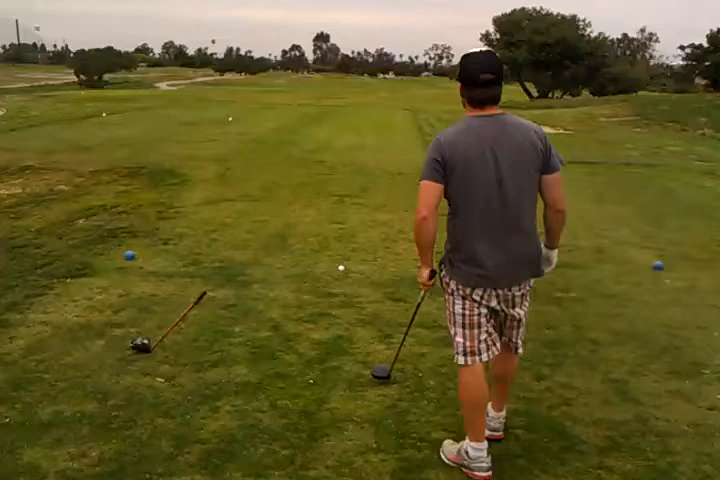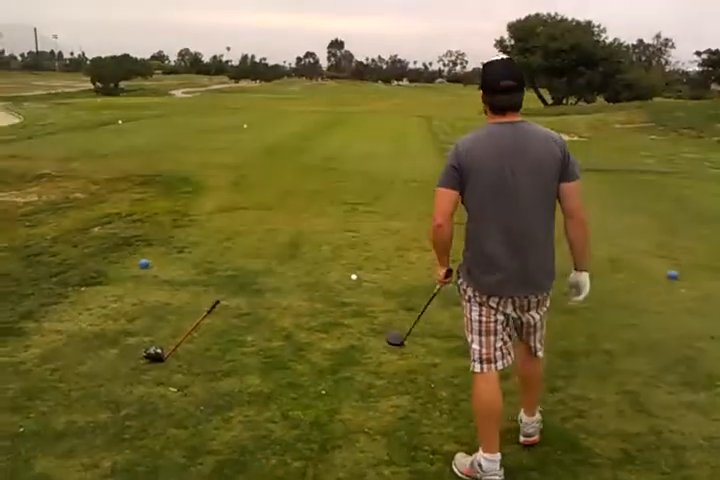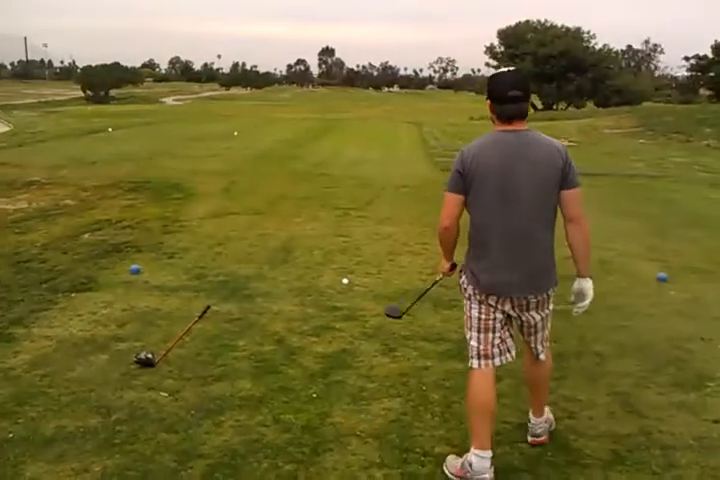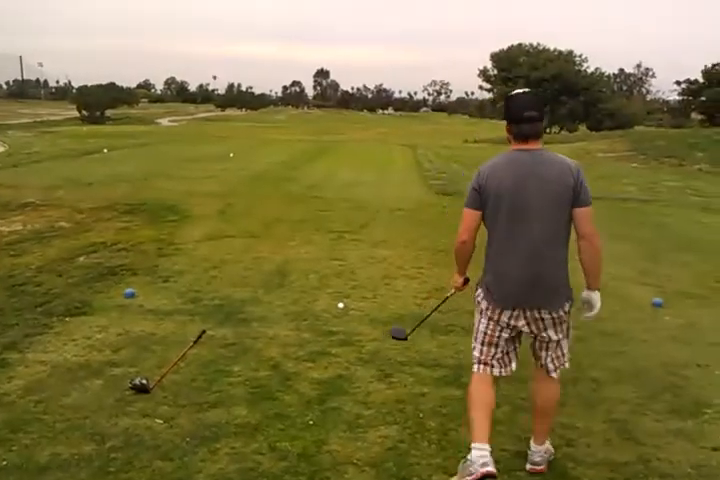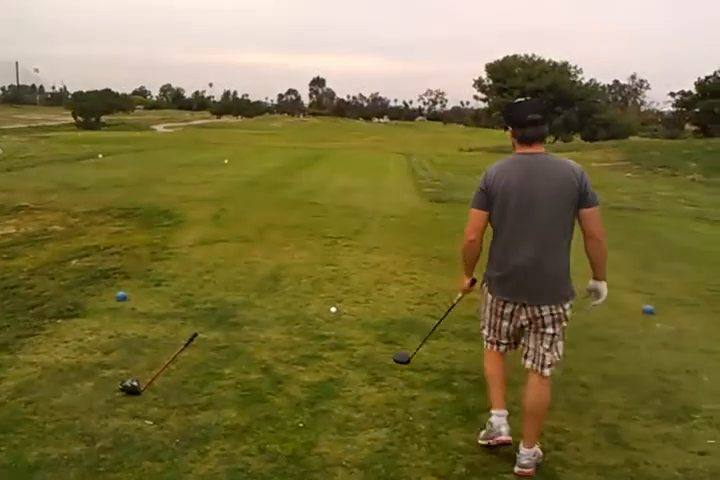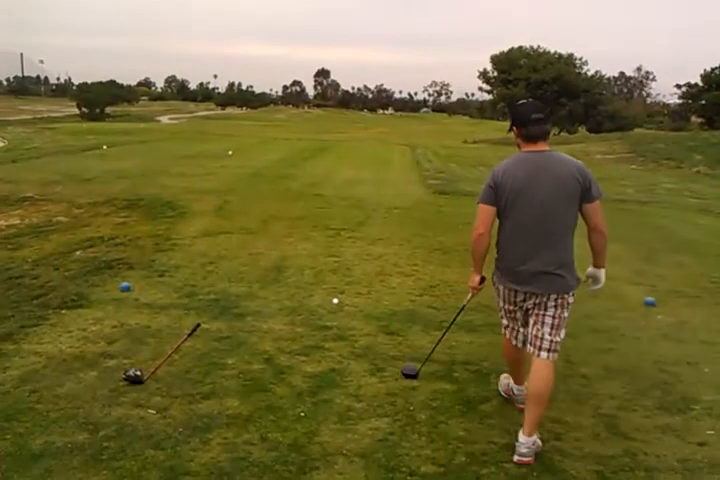
dt=0.2s
person 1, frame 1
left shoulder: (446, 143)
right shoulder: (535, 136)
left elbow: (424, 215)
right elbow: (557, 205)
left wrist: (425, 264)
right wrist: (550, 248)
left hip: (466, 273)
right hip: (520, 269)
left knee: (471, 360)
right knee: (508, 347)
right ankle: (497, 417)
person 1, frame 2
left shoulder: (464, 150)
right shoulder: (554, 145)
left elbow: (441, 221)
right elbow: (576, 215)
left wrist: (443, 263)
right wrist: (580, 268)
left hip: (482, 279)
right hip: (536, 277)
left knee: (486, 368)
right knee: (531, 350)
right ankle: (530, 422)
person 1, frame 3
left shoulder: (470, 155)
right shoulder: (556, 152)
left elbow: (447, 222)
right elbow: (576, 220)
left wrist: (447, 259)
right wrist: (584, 276)
left hip: (483, 279)
right hip: (537, 279)
left knee: (482, 367)
right knee: (537, 350)
right ankle: (539, 421)
person 1, frame 4
left shoulder: (488, 172)
right shoulder: (570, 171)
left elbow: (464, 238)
right elbow: (588, 237)
left wrist: (460, 273)
right wrist: (593, 288)
left hip: (497, 292)
right hip: (551, 295)
left knee: (483, 371)
right knee: (548, 372)
person 1, frame 5
left shoulder: (494, 175)
right shoulder: (573, 174)
left elbow: (472, 236)
right elbow: (595, 235)
left wrist: (467, 275)
right wrist: (599, 278)
left hip: (502, 287)
right hip: (552, 292)
left knee: (494, 348)
right knee: (540, 371)
left ankle: (498, 422)
person 1, frame 6
left shoulder: (501, 172)
right shoulder: (577, 170)
left elbow: (481, 231)
right elbow: (598, 227)
left wrist: (476, 271)
right wrist: (598, 266)
left hip: (510, 277)
right hip: (556, 282)
left knee: (513, 337)
right knee: (543, 357)
left ankle: (517, 388)
right ankle: (526, 441)
